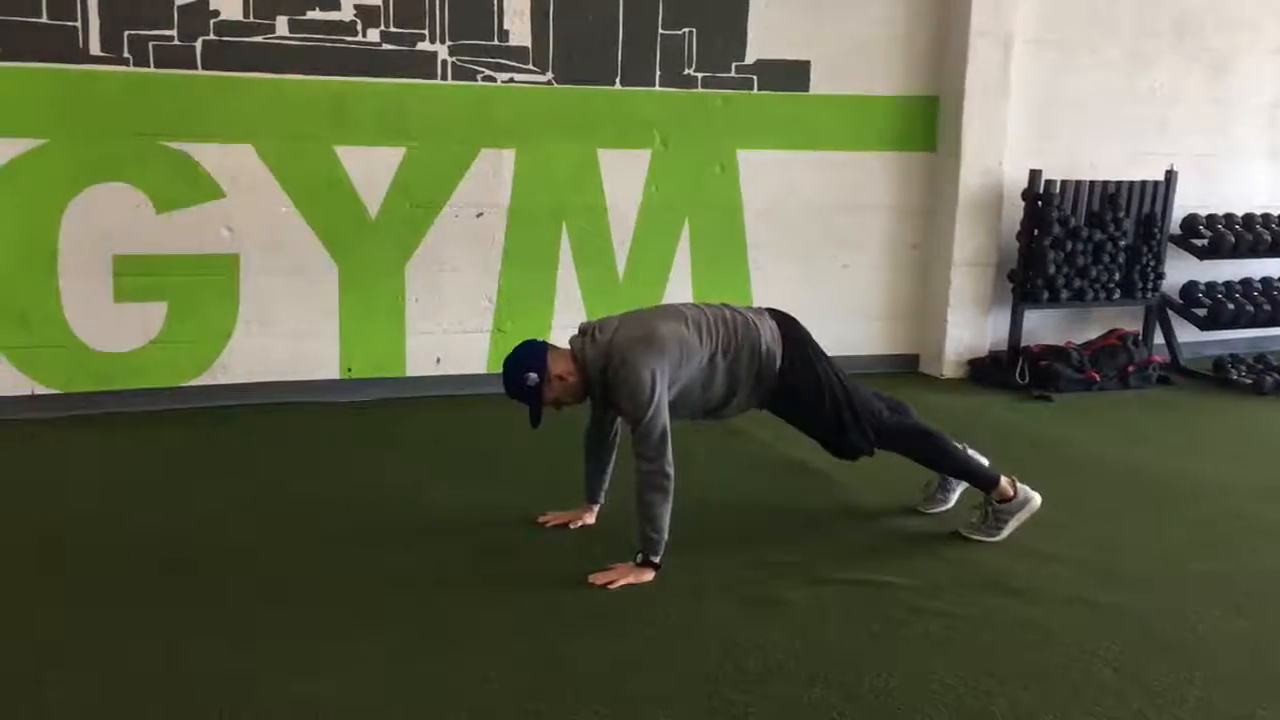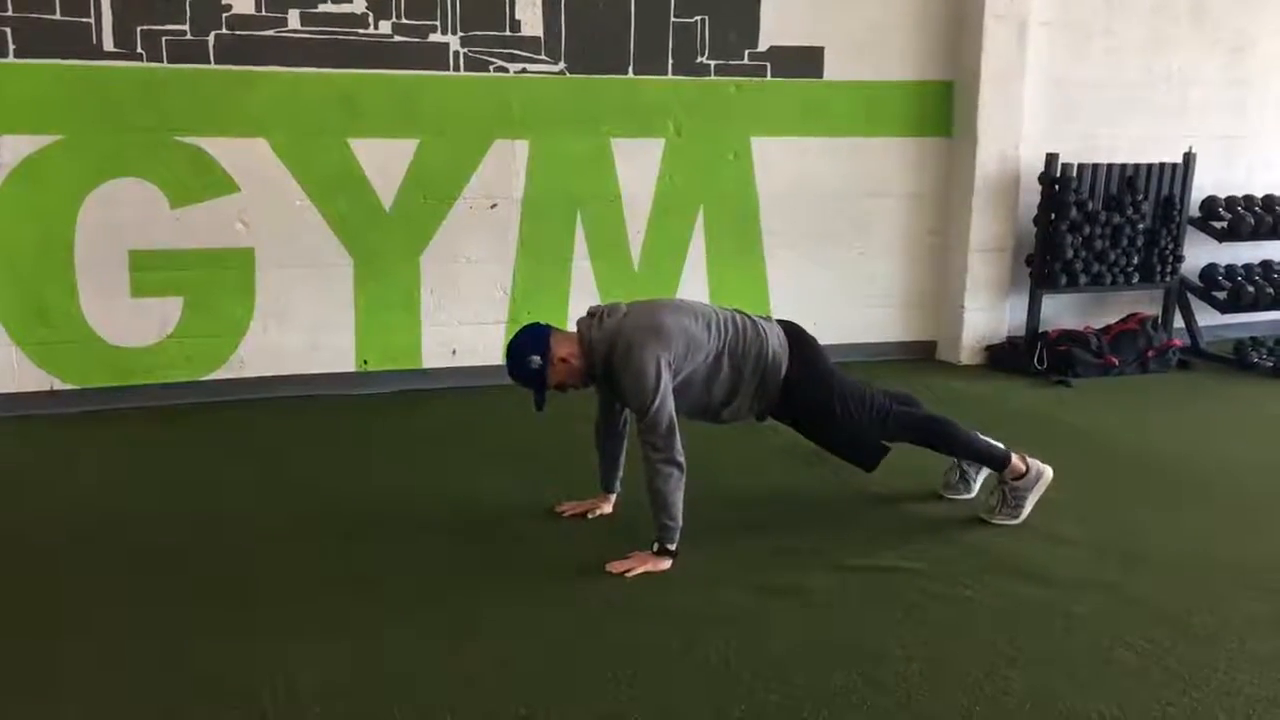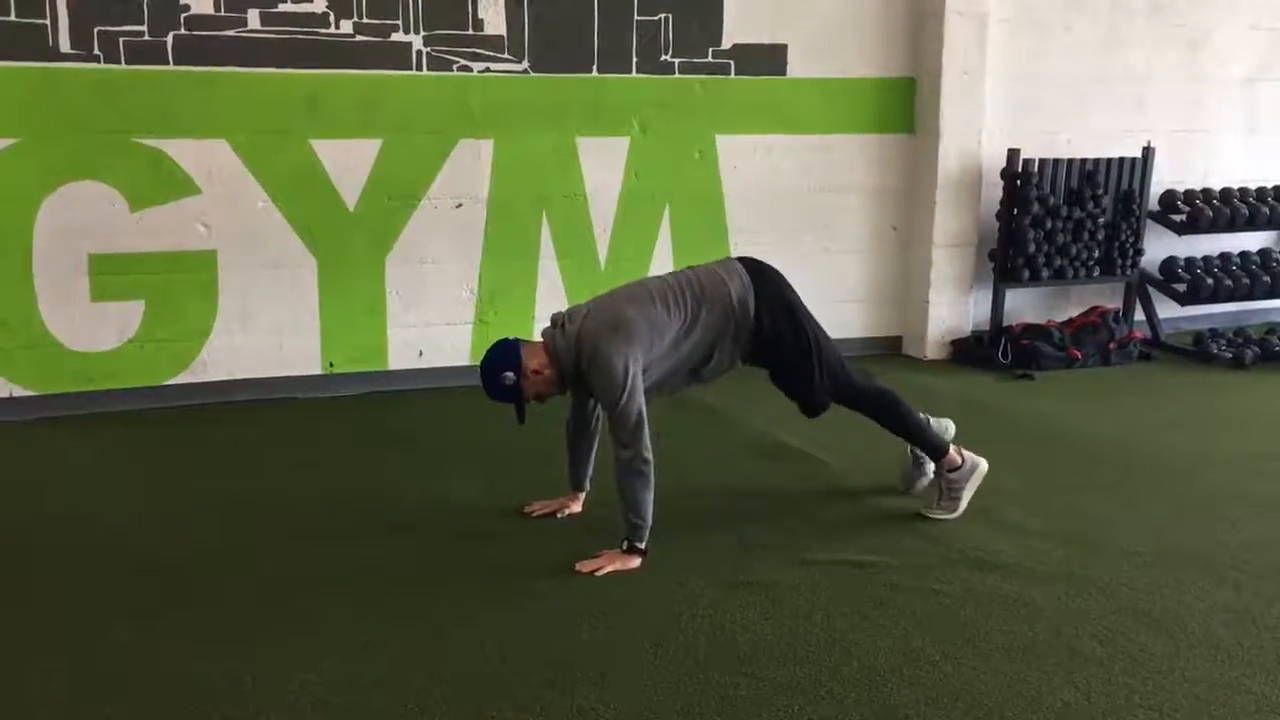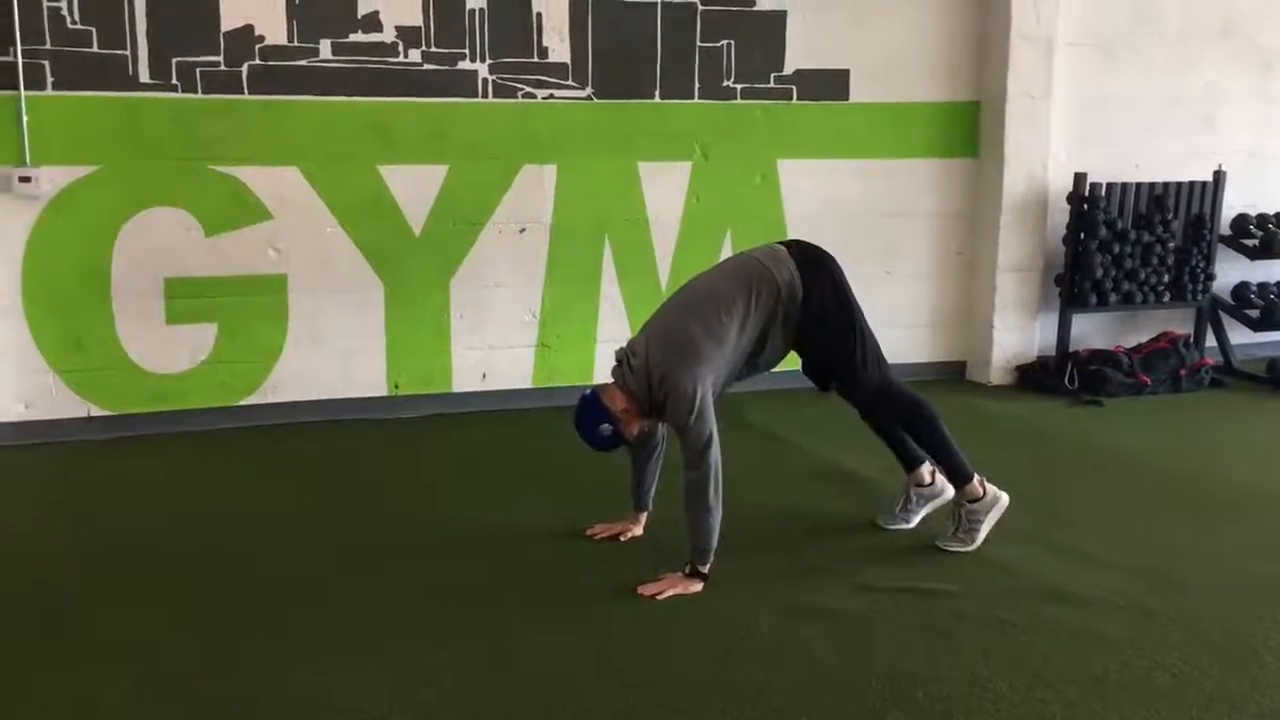
dt=1s
person 1, frame 1
left shoulder: (631, 367)
right shoulder: (595, 351)
left elbow: (655, 464)
right elbow: (602, 430)
left wrist: (648, 562)
right wrist: (590, 506)
left hip: (776, 356)
right hip: (759, 350)
left knee: (874, 425)
right knee: (864, 414)
left ankle: (1006, 493)
right ankle: (956, 460)
person 1, frame 2
left shoulder: (634, 354)
right shoulder: (602, 337)
left elbow: (663, 451)
right elbow: (612, 418)
left wrist: (664, 549)
right wrist: (607, 494)
left hip: (784, 370)
right hip: (768, 359)
left knee: (886, 420)
right knee: (878, 409)
left ankle: (1019, 470)
right ankle: (971, 451)
person 1, frame 3
left shoulder: (604, 354)
right shoulder: (570, 341)
left elbow: (633, 449)
right elbow: (584, 417)
left wrist: (634, 548)
right wrist: (576, 494)
left hip: (755, 303)
right hip: (737, 293)
left knee: (843, 385)
right knee: (832, 381)
left ankle: (954, 462)
right ankle: (930, 427)
person 1, frame 4
left shoulder: (679, 381)
right shoulder: (636, 370)
left elbow: (703, 470)
right elbow: (650, 438)
left wrist: (697, 572)
right wrist: (638, 516)
left hip: (804, 282)
right hip: (784, 278)
left knee: (875, 388)
right knee: (854, 389)
left ankle: (975, 494)
right ankle: (925, 481)
